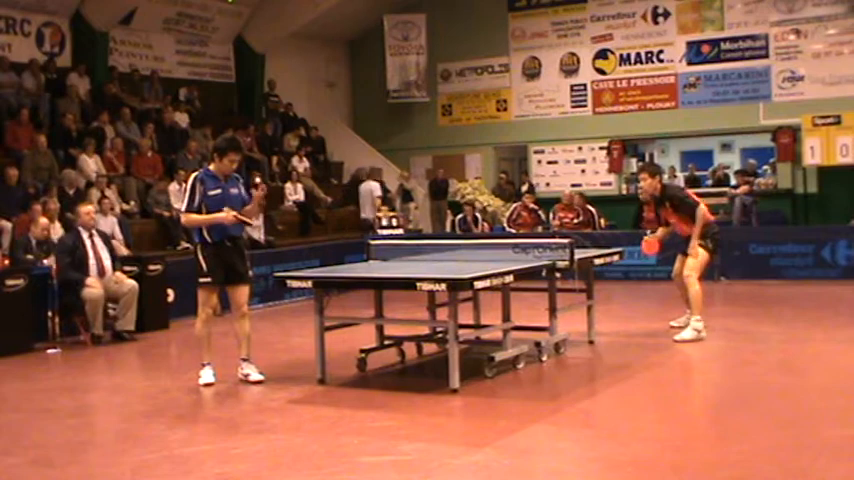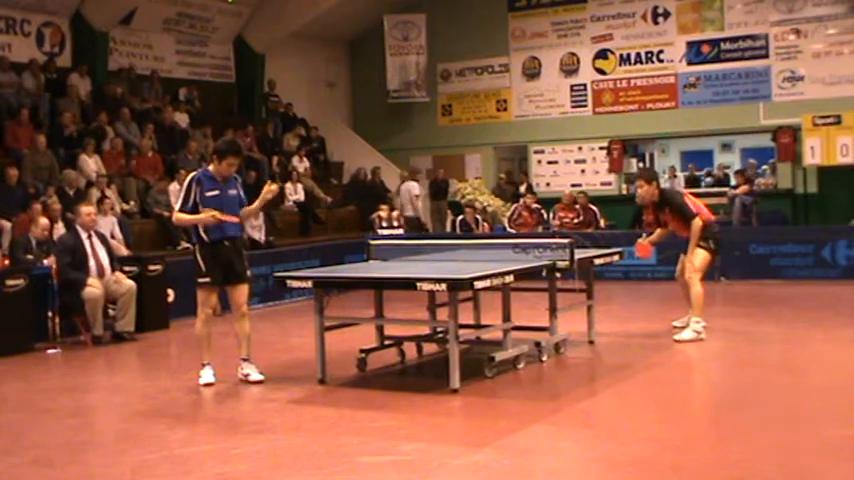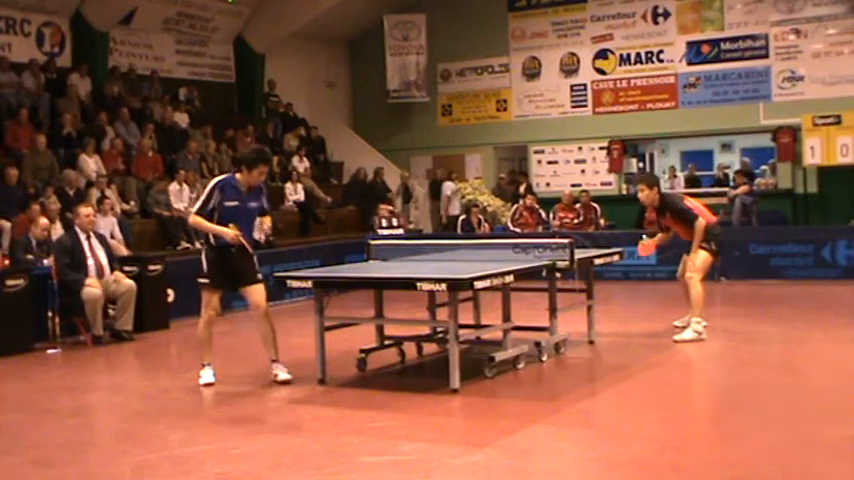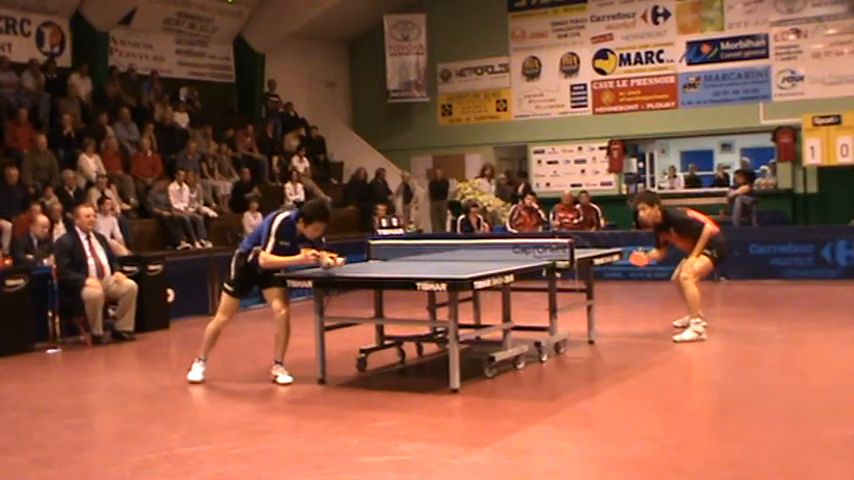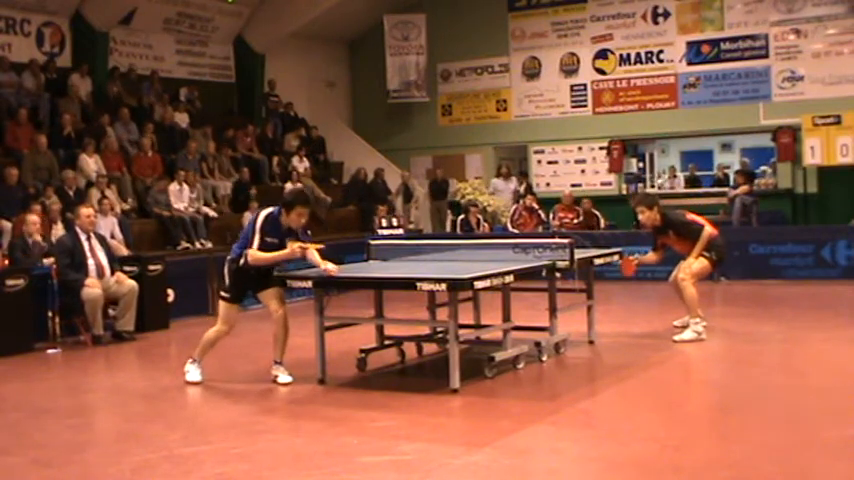
dt=0.7s
person 1, frame 1
left shoulder: (236, 180)
right shoulder: (199, 180)
left elbow: (248, 215)
right elbow: (185, 219)
left wrist: (257, 199)
right wrist: (216, 217)
left hip: (235, 248)
right hip: (211, 250)
left knee: (242, 309)
right knee: (206, 311)
left ankle: (245, 364)
right ankle: (206, 366)
person 1, frame 2
left shoulder: (234, 181)
right shoulder: (196, 180)
right elbow: (177, 217)
left wrist: (260, 201)
right wrist: (200, 218)
left hip: (234, 248)
right hip: (209, 250)
left knee: (242, 309)
right knee: (206, 311)
left ankle: (245, 364)
right ankle: (206, 366)
person 1, frame 3
left shoulder: (260, 190)
right shoulder: (220, 185)
left elbow: (264, 215)
right elbow: (194, 218)
left wrist: (266, 223)
right wrist: (221, 231)
left hip: (243, 254)
right hip: (217, 253)
left knee: (262, 308)
right knee: (209, 313)
left ankle: (275, 364)
right ankle: (206, 367)
person 1, frame 4
left shoulder: (312, 229)
right shoulder: (279, 221)
left elbow: (320, 253)
right elbow: (264, 260)
left wrist: (329, 260)
right wrist: (299, 259)
left hip: (272, 270)
right hip: (247, 262)
left knee: (282, 312)
right knee: (223, 318)
left ankle: (278, 366)
right ankle: (200, 362)
person 1, frame 5
left shoulder: (296, 224)
right shoulder: (264, 219)
left elbow: (308, 248)
right elbow: (253, 257)
left wrist: (322, 263)
right wrist: (287, 253)
left hip: (264, 271)
right hip: (239, 268)
left knee: (280, 313)
right knee: (224, 326)
left ankle: (278, 366)
right ankle: (194, 362)
person 2, frame 1
left shoulder: (673, 193)
right shoulder: (656, 200)
left elbow: (701, 209)
right elbow: (666, 225)
left wrist: (695, 239)
right wrist: (655, 237)
left hip: (705, 234)
right hip: (691, 236)
left knee: (689, 274)
right knee: (677, 275)
left ankle: (697, 326)
right ankle: (691, 315)
person 2, frame 2
left shoulder: (672, 198)
right shoulder: (656, 204)
left elbow: (697, 222)
right elbow: (664, 228)
left wrist: (690, 253)
right wrist: (649, 240)
left hip: (707, 234)
right hip: (694, 236)
left knee: (692, 276)
right knee: (681, 275)
left ankle: (697, 327)
right ankle: (695, 315)
person 2, frame 3
left shoulder: (672, 202)
right shoulder: (658, 208)
left elbow: (700, 222)
right elbow: (666, 233)
left wrist: (693, 252)
right wrist: (652, 242)
left hip: (709, 236)
right hip: (697, 238)
left knee: (692, 275)
right knee: (683, 276)
left ankle: (697, 327)
right ankle: (697, 315)
person 2, frame 4
left shoulder: (675, 217)
right shoulder: (658, 225)
left elbow: (707, 228)
right elbow: (661, 252)
left wrist: (694, 256)
right wrist: (645, 256)
left hip: (713, 245)
right hip: (698, 247)
left knee: (687, 276)
right knee: (678, 279)
left ankle: (697, 328)
right ankle: (696, 316)
person 2, frame 5
left shoulder: (675, 220)
right shoulder: (657, 228)
left elbow: (706, 231)
right elbow: (657, 255)
left wrist: (692, 257)
right wrist: (639, 260)
left hip: (712, 247)
right hip: (696, 250)
left knee: (684, 277)
right knee: (675, 280)
left ankle: (697, 328)
right ankle: (696, 316)
person 3, frame 1
left shoulder: (103, 236)
right shoulder: (67, 241)
left elbow: (114, 259)
right elbow: (64, 271)
left wrist: (117, 271)
right wrist: (85, 279)
left hip: (108, 280)
right hip: (85, 284)
left knee: (131, 286)
right knee: (95, 294)
left ankle: (122, 330)
right ankle: (96, 334)
person 3, frame 2
left shoulder: (100, 236)
right shoulder: (66, 240)
left elbow: (112, 259)
right elbow: (64, 270)
left wrist: (116, 271)
right wrist: (86, 279)
left hip: (108, 280)
right hip: (83, 284)
left knee: (129, 286)
right knee: (95, 294)
left ankle: (122, 330)
right ankle: (97, 334)
person 3, frame 3
left shoulder: (100, 237)
right shoulder: (64, 242)
left elbow: (112, 259)
right elbow: (63, 272)
left wrist: (116, 271)
right wrist: (84, 280)
left hip: (107, 280)
right hip: (83, 285)
left knee: (129, 285)
right knee: (95, 294)
left ankle: (120, 329)
right ankle: (97, 334)
person 3, frame 4
left shoulder: (100, 238)
right shoulder: (65, 242)
left elbow: (112, 260)
right elbow: (64, 272)
left wrist: (116, 271)
right wrist: (85, 280)
left hip: (108, 280)
right hip: (84, 284)
left knee: (130, 286)
right knee: (95, 294)
left ankle: (121, 329)
right ankle: (97, 334)
person 3, frame 5
left shoulder: (99, 238)
right shoulder: (65, 242)
left elbow: (112, 260)
right elbow: (63, 272)
left wrist: (117, 271)
right wrist: (84, 280)
left hip: (108, 281)
right hip: (84, 284)
left knee: (131, 286)
right knee: (95, 294)
left ankle: (122, 329)
right ankle: (97, 334)
